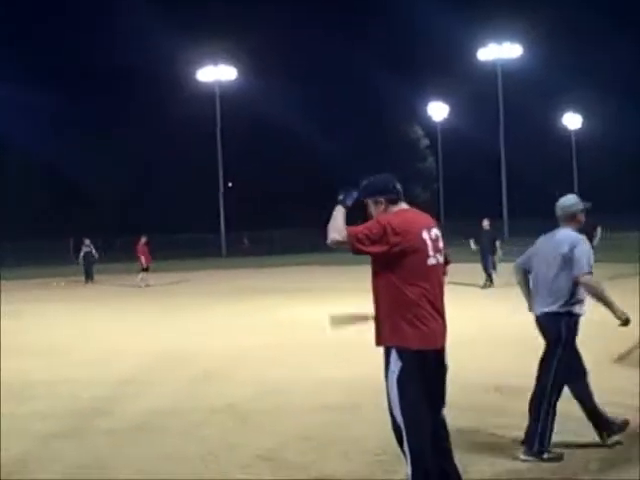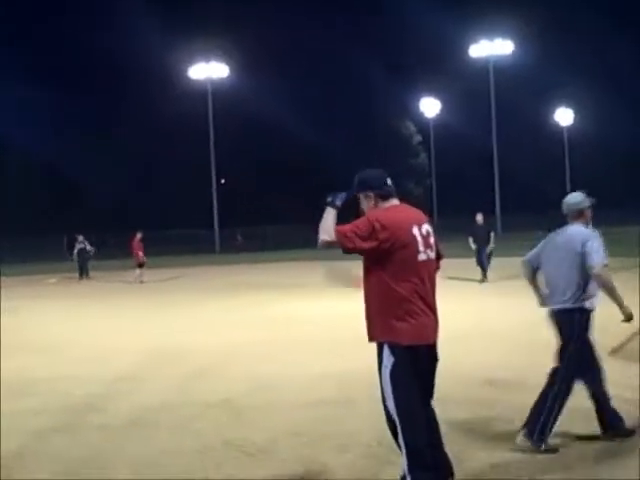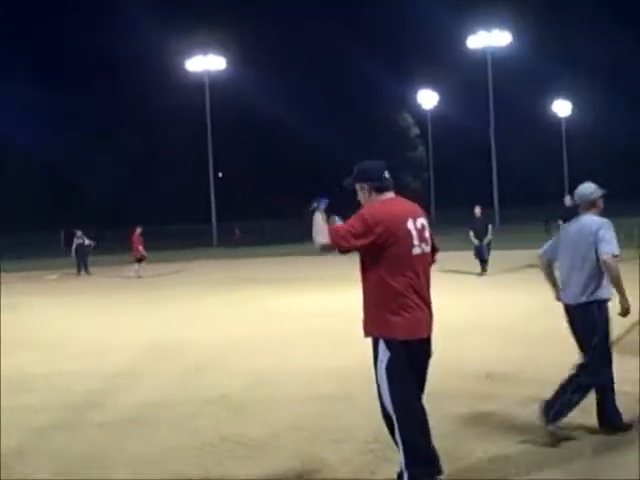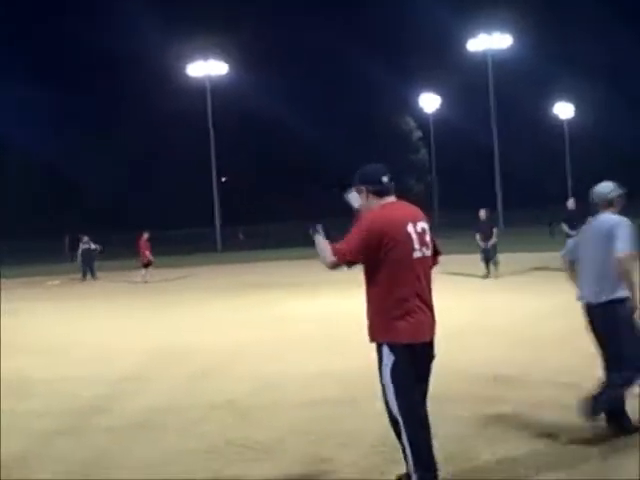
dt=0.1s
person 1, frame 1
left shoulder: (390, 226)
right shoulder: (427, 222)
left elbow: (336, 237)
left wrist: (342, 204)
left hip: (406, 338)
right hip: (433, 334)
left knee: (409, 417)
right knee: (431, 412)
person 1, frame 2
left shoulder: (380, 222)
right shoulder: (419, 218)
left elbow: (326, 238)
right elbow: (433, 264)
left wrist: (332, 206)
left hip: (398, 333)
right hip: (425, 329)
left knee: (403, 412)
right knee: (419, 406)
person 1, frame 3
left shoulder: (374, 216)
right shoulder: (415, 211)
left elbow: (325, 240)
right elbow: (429, 256)
left wrist: (319, 211)
left hip: (393, 326)
right hip: (420, 323)
left knee: (398, 405)
right knee: (409, 400)
person 1, frame 4
left shoulder: (374, 221)
right shoulder: (416, 214)
left elbow: (333, 259)
right elbow: (432, 259)
left wrist: (319, 235)
left hip: (396, 331)
right hip: (422, 326)
left knee: (404, 408)
right knee: (413, 404)
person 2, frame 1
left shoulder: (543, 240)
right shoulder: (577, 240)
left elbow: (519, 268)
right elbow: (585, 279)
left wrist: (531, 299)
right wrist: (616, 309)
left hip: (545, 315)
right hip: (563, 317)
left knee: (576, 373)
right knee: (551, 380)
left ankle: (605, 427)
right ankle: (534, 446)
person 2, frame 2
left shoulder: (553, 238)
right shoulder: (588, 235)
left elbow: (528, 264)
right elbow: (599, 272)
left wrist: (540, 295)
right wrist: (622, 305)
left hip: (558, 310)
right hip: (576, 311)
left knee: (589, 368)
right knee: (565, 374)
left ankle: (612, 425)
right ankle: (534, 434)
person 2, frame 3
left shoulder: (566, 229)
right shoulder: (602, 225)
left elbow: (544, 258)
right elbow: (608, 261)
left wrist: (557, 288)
right wrist: (623, 298)
left hip: (571, 305)
right hip: (592, 304)
left knee: (599, 362)
right knee: (593, 367)
left ankle: (611, 419)
right ankle: (552, 410)
person 2, frame 4
left shoulder: (586, 228)
left elbow: (568, 259)
left hip: (591, 304)
right hip: (614, 302)
left knee: (615, 361)
left ankle: (617, 419)
right ankle: (598, 403)
